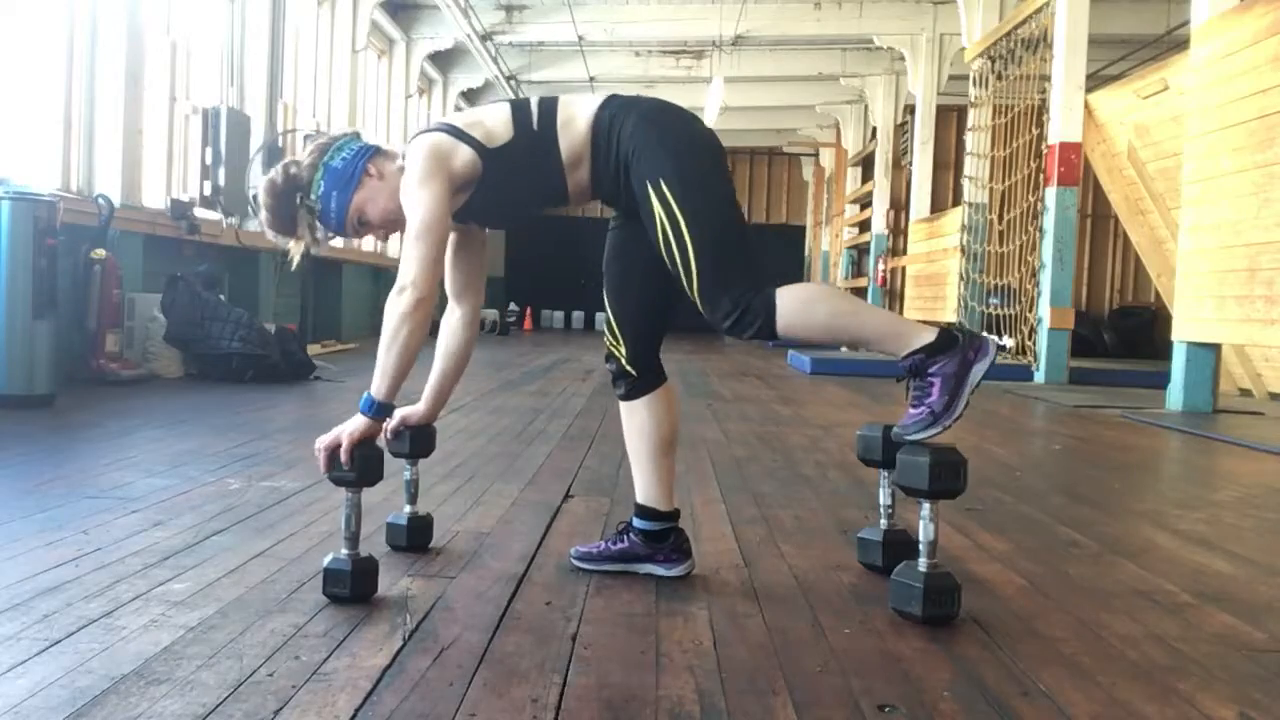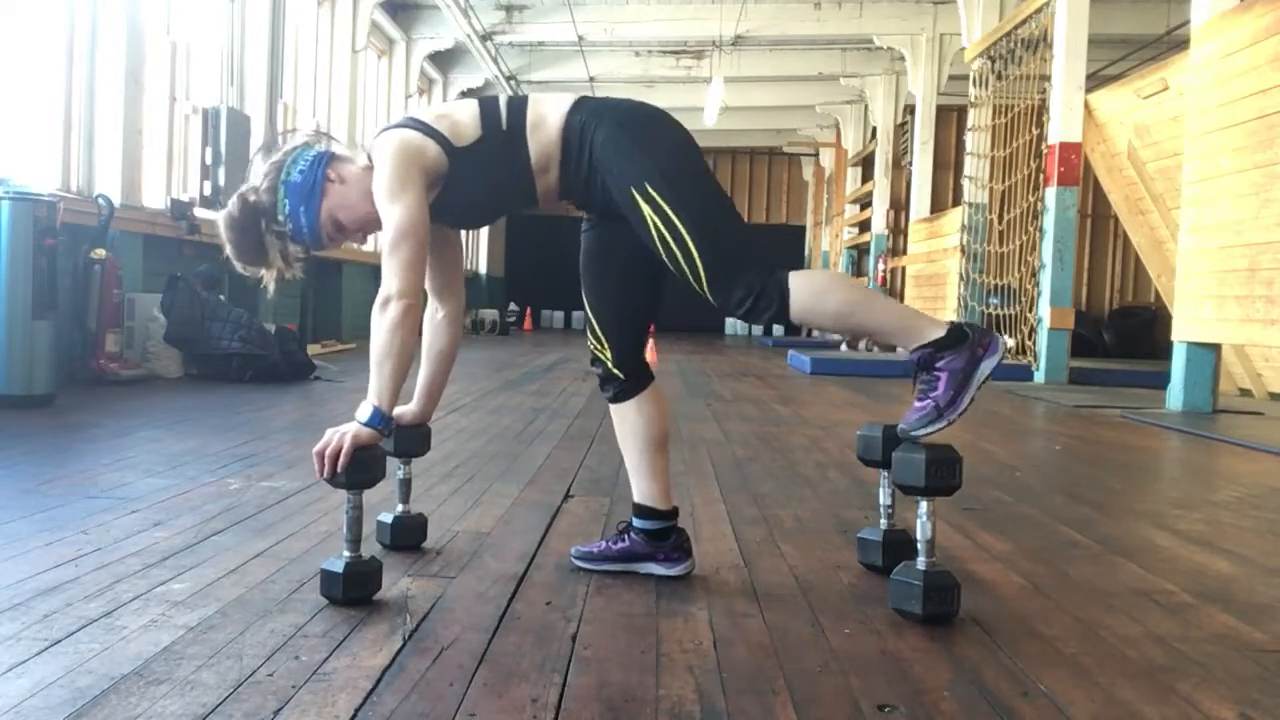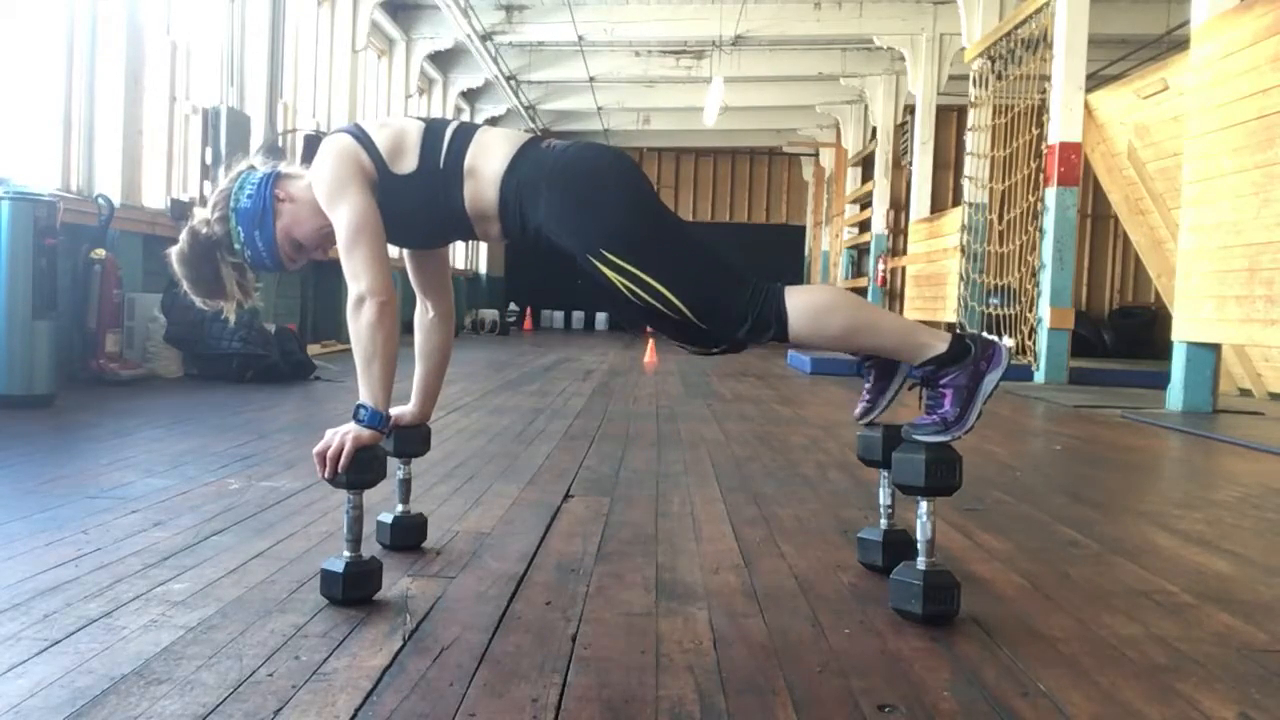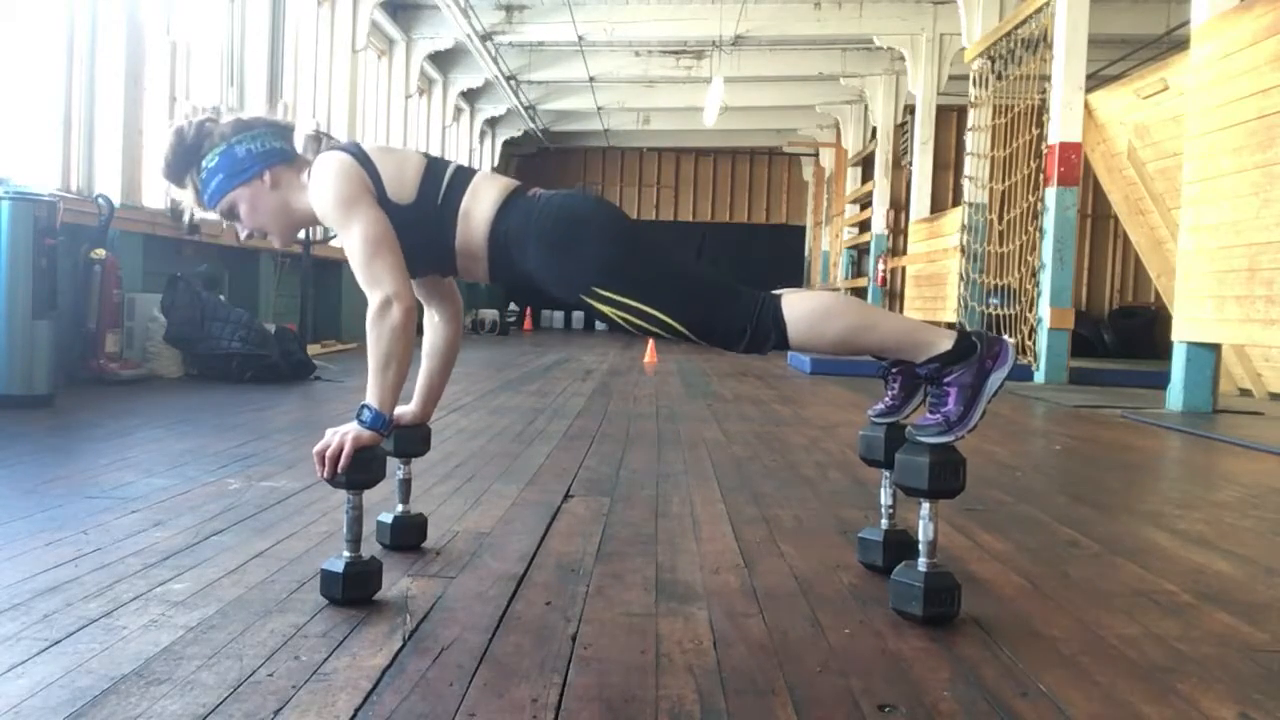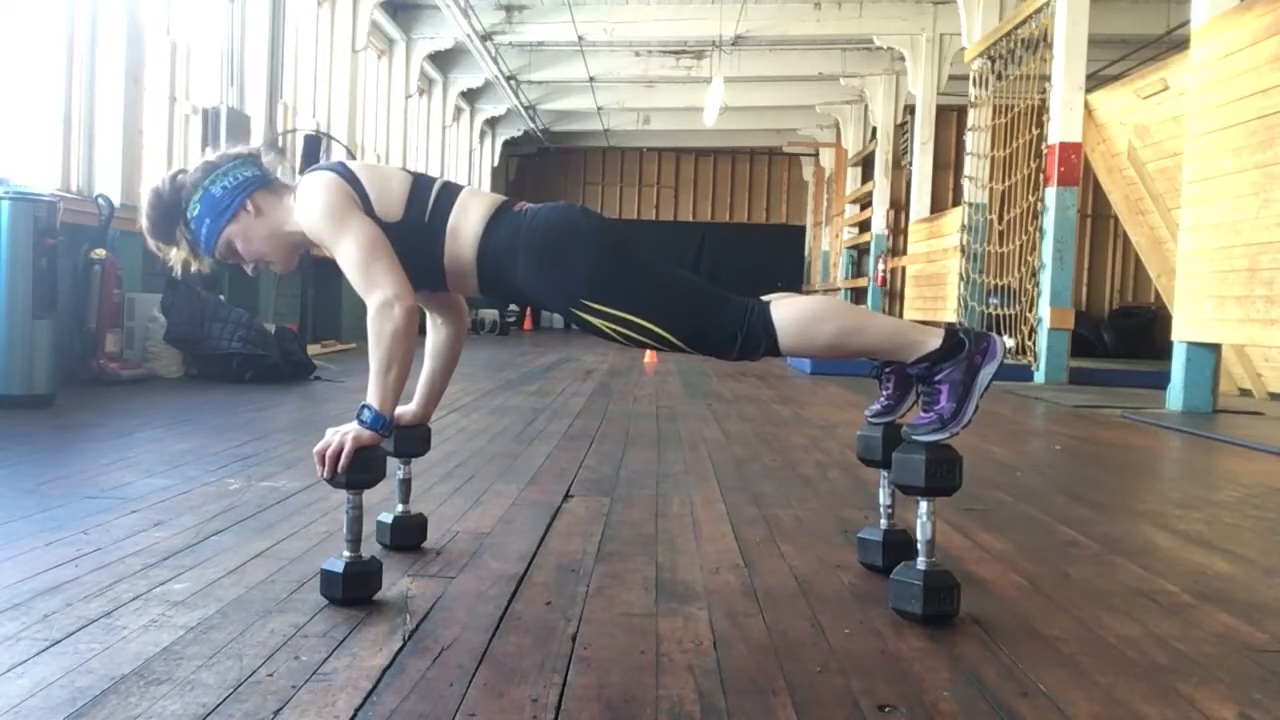
dt=1s
person 1, frame 1
left shoulder: (428, 160)
right shoulder: (451, 197)
left elbow: (411, 295)
right elbow: (462, 307)
left wrist: (370, 409)
right wrist: (425, 410)
left hip: (657, 148)
right hip: (639, 182)
left knee: (737, 306)
right knee: (629, 360)
left ankle: (939, 351)
right ankle: (657, 533)
person 1, frame 2
left shoulder: (396, 159)
right shoulder: (426, 193)
left elbow: (399, 298)
right elbow: (444, 305)
left wrist: (374, 416)
right wrist: (418, 409)
left hip: (625, 146)
right hip: (609, 188)
left knee: (745, 287)
right knee: (616, 363)
left ankle: (949, 346)
right ankle: (656, 532)
person 1, frame 3
left shoulder: (336, 167)
right shoulder: (390, 196)
left elbow: (371, 300)
right elbow: (434, 305)
left wrist: (369, 416)
right wrist: (416, 410)
left hip: (578, 195)
right hip: (577, 194)
left knee: (747, 312)
right knee: (707, 323)
left ankle: (952, 353)
right ankle: (890, 345)
person 1, frame 4
left shoulder: (332, 179)
right shoulder: (361, 189)
left elbow: (390, 303)
right elbow: (442, 306)
left wrist: (373, 416)
right wrist: (418, 410)
left hip: (565, 243)
right hip: (564, 237)
left knee: (753, 323)
right knee: (746, 316)
left ankle: (955, 350)
right ankle: (913, 359)
person 1, frame 5
left shoulder: (320, 196)
right shoulder: (350, 206)
left elbow: (391, 305)
right elbow: (446, 312)
left wrist: (373, 418)
right wrist: (418, 410)
left hip: (558, 257)
right hip: (553, 247)
left knee: (743, 330)
right knee: (737, 323)
left ankle: (946, 348)
right ankle: (906, 354)
